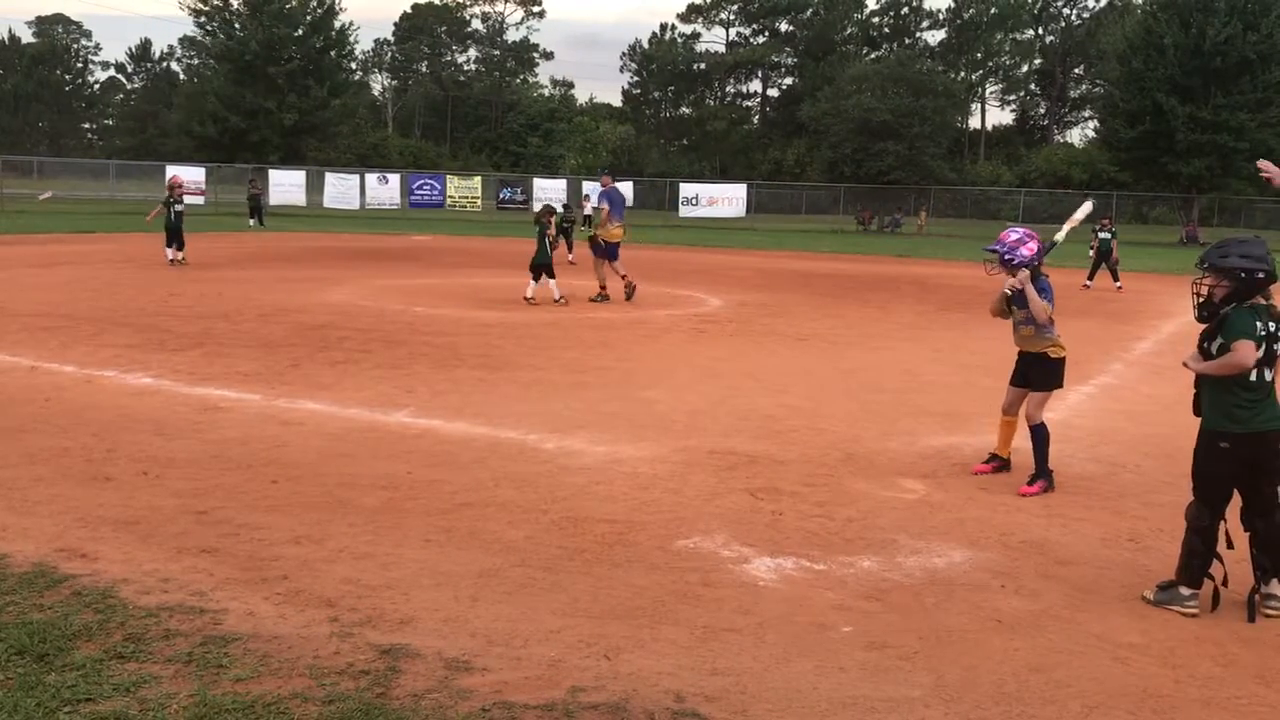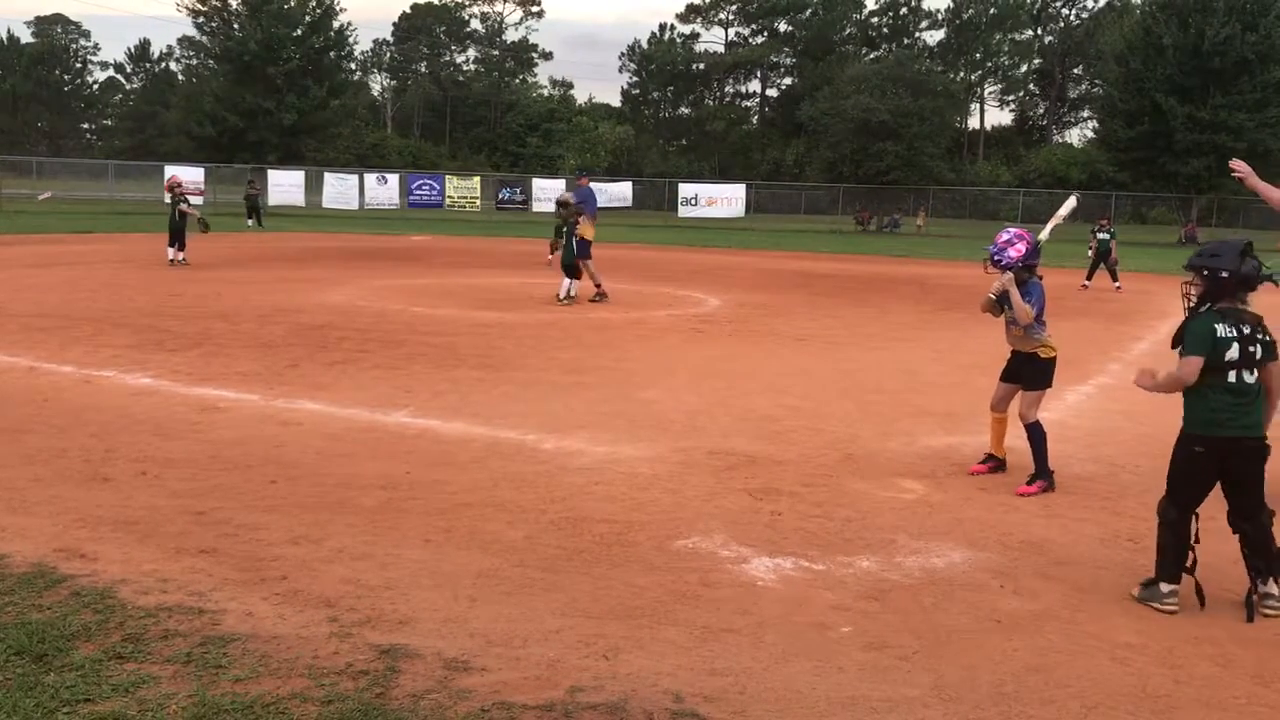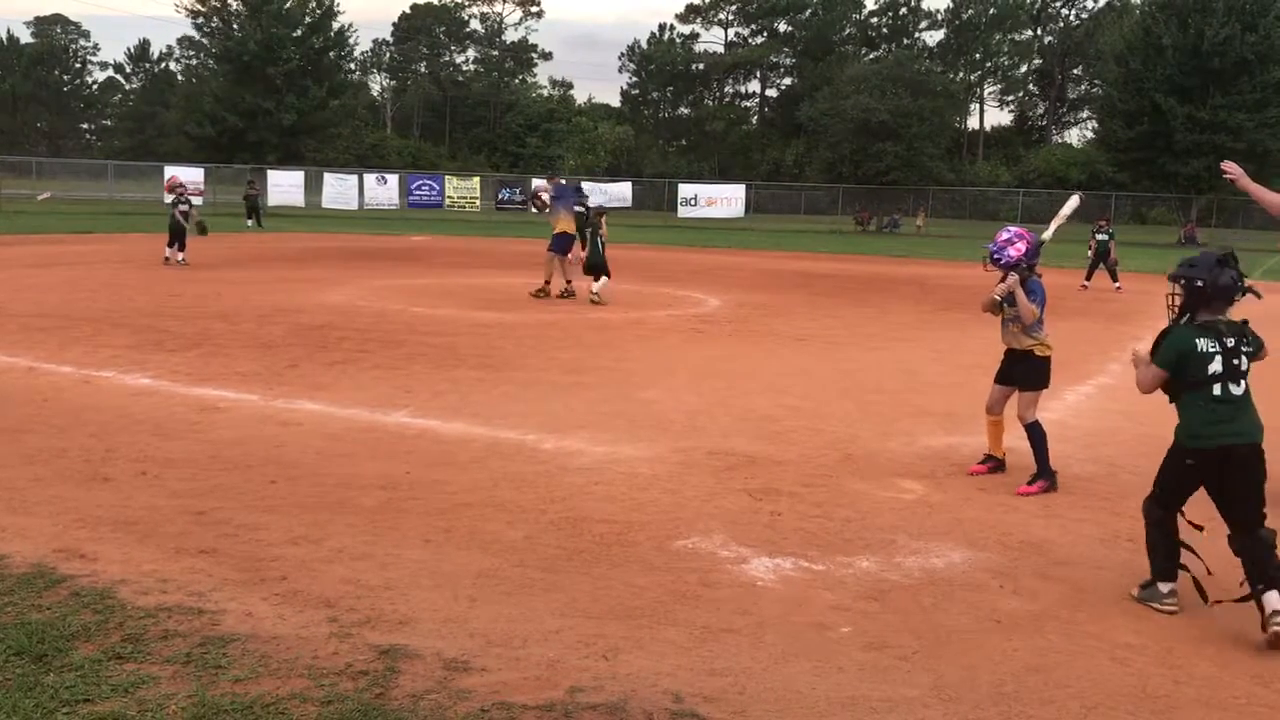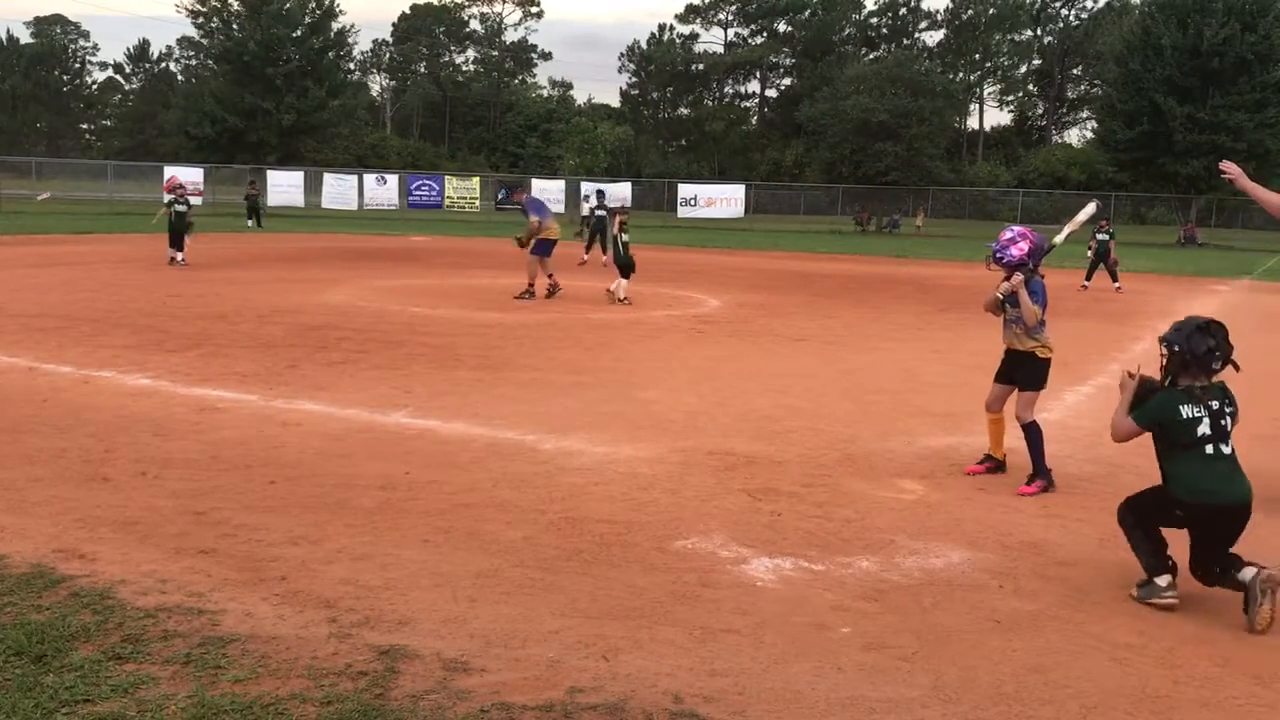
dt=0.4s
person 1, frame 1
left shoulder: (1237, 317)
left elbow: (1244, 359)
left wrist: (1199, 365)
left hip: (1226, 432)
left knee: (1205, 510)
left ankle: (1186, 589)
person 1, frame 2
left shoulder: (1202, 323)
left elbow: (1186, 377)
left wrist: (1152, 382)
left hip: (1205, 434)
left knee: (1177, 508)
left ankle: (1166, 587)
person 1, frame 3
left shoulder: (1181, 336)
right shoulder: (1241, 333)
left elbow: (1147, 384)
left wrist: (1142, 363)
left hip: (1199, 444)
right hip: (1247, 445)
left knee: (1159, 507)
left ankle: (1163, 588)
person 1, frame 4
left shoulder: (1164, 402)
right shoulder: (1224, 395)
left elbow: (1119, 432)
left wrist: (1126, 395)
left hip: (1195, 503)
right hip: (1238, 503)
left knee: (1132, 511)
right knee: (1207, 565)
left ankle: (1161, 582)
right ankle: (1248, 575)
person 2, frame 1
left shoulder: (1040, 284)
right shoulder: (1014, 284)
left elbow: (1043, 316)
right elbow: (996, 313)
left wrist: (1028, 285)
right wrist: (1005, 291)
left hip: (1048, 357)
right hip: (1026, 355)
left knee: (1033, 414)
right knee: (1009, 408)
left ankle: (1043, 476)
right ankle: (1001, 457)
person 2, frame 2
left shoulder: (1032, 286)
right shoulder: (1009, 282)
left elbow: (1024, 318)
right elbow: (987, 309)
left wrist: (1011, 288)
right wrist: (994, 292)
left hip: (1039, 356)
right hip: (1019, 354)
left knee: (1027, 413)
right knee: (998, 404)
left ankle: (1043, 475)
right ankle: (996, 457)
person 2, frame 3
left shoulder: (1032, 284)
right shoulder: (1008, 280)
left elbow: (1030, 318)
right elbow: (987, 309)
left wrist: (1017, 289)
right wrist: (996, 294)
left hip: (1034, 356)
right hip: (1013, 354)
left knee: (1025, 414)
right knee: (993, 407)
left ankle: (1046, 475)
right ankle: (995, 457)
person 2, frame 4
left shoulder: (1034, 285)
right shoulder: (1010, 280)
left elbow: (1032, 320)
right elbow: (989, 308)
left wrist: (1020, 288)
right wrist: (999, 294)
left hip: (1034, 356)
right hip: (1013, 353)
left knee: (1023, 414)
right knee: (993, 404)
left ankle: (1042, 475)
right ankle: (996, 457)
